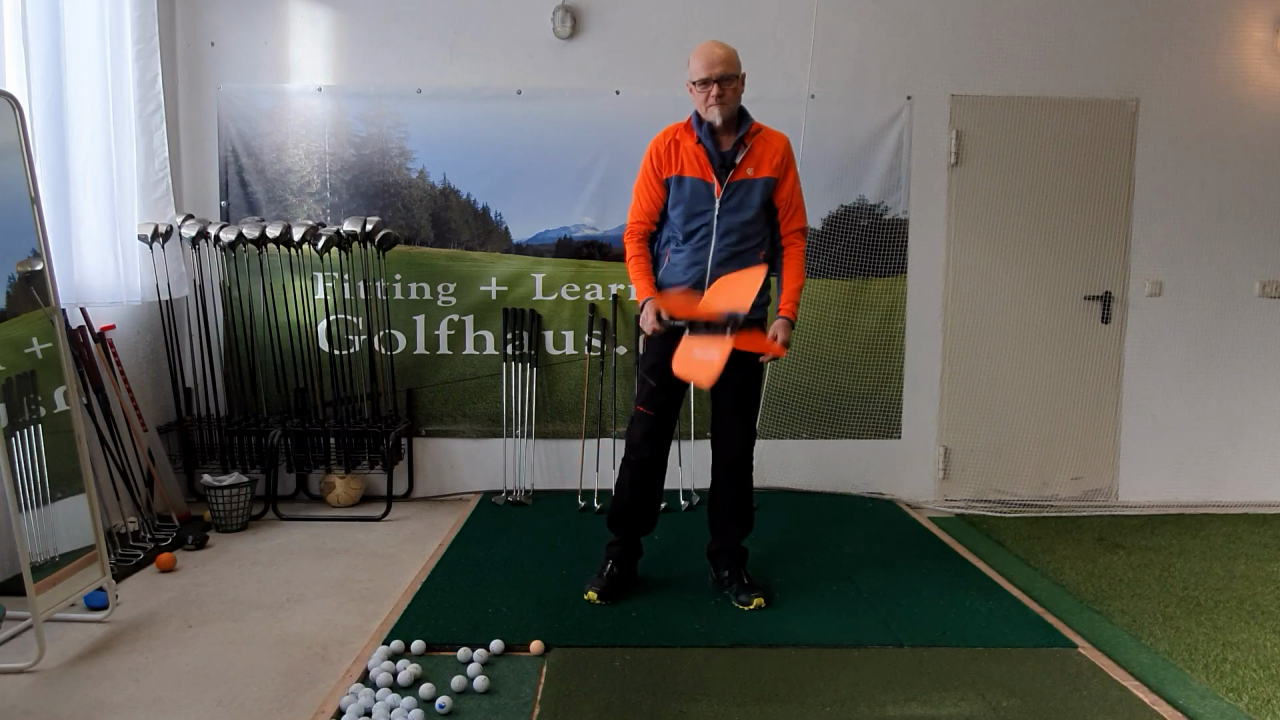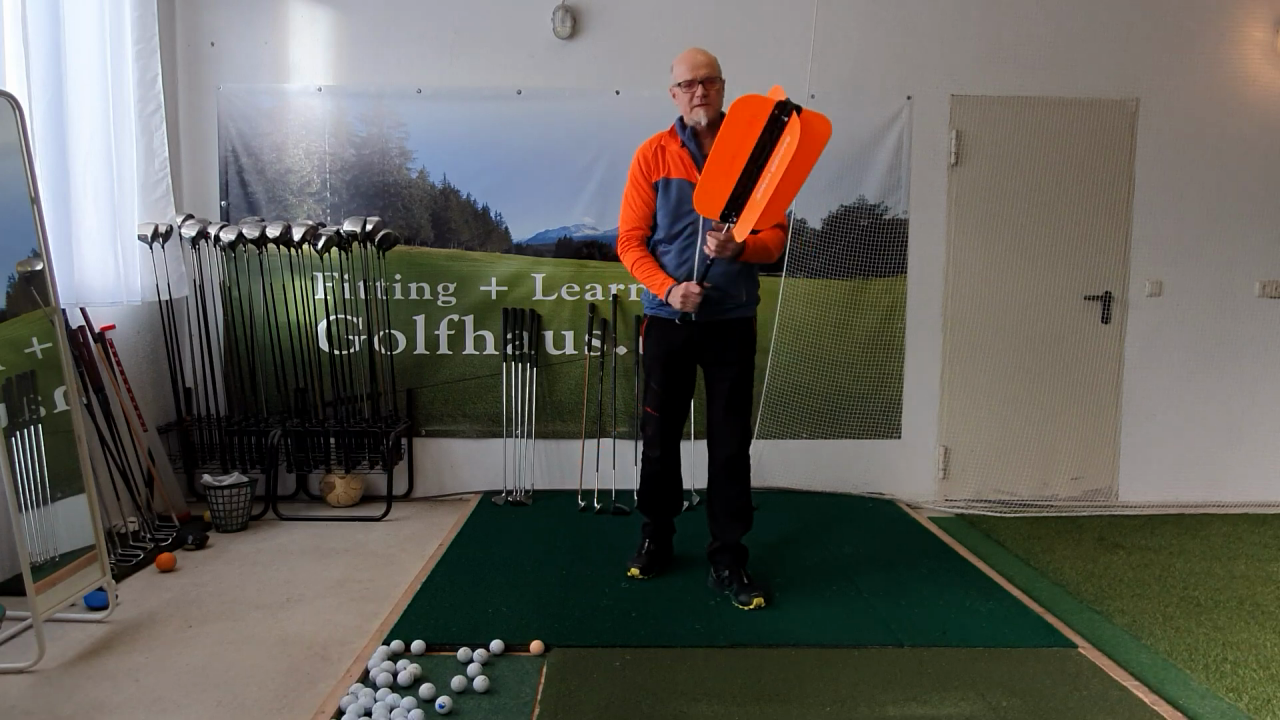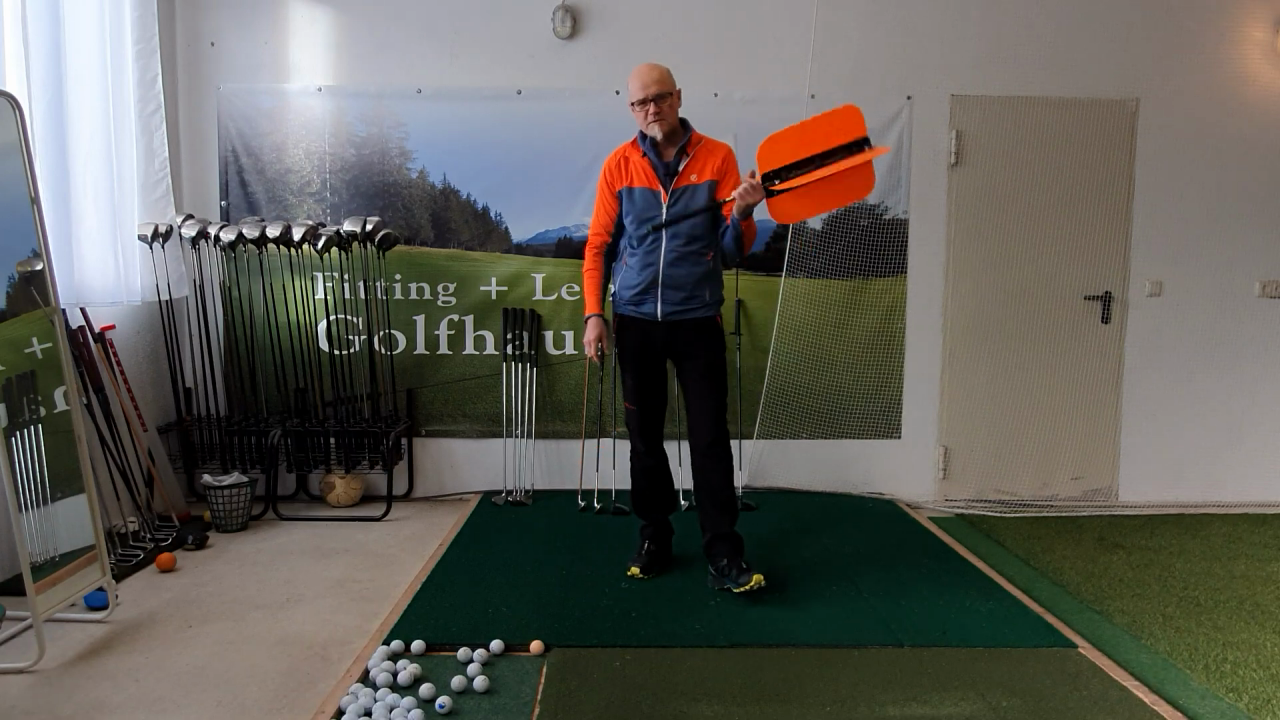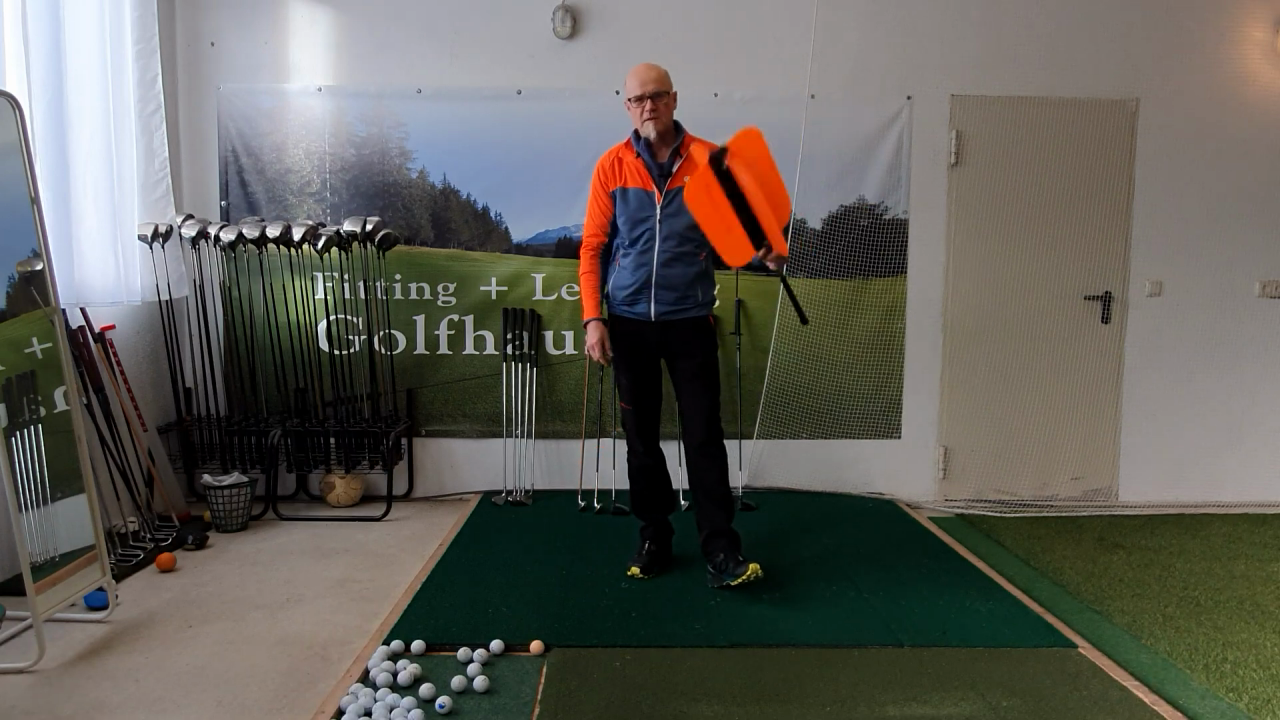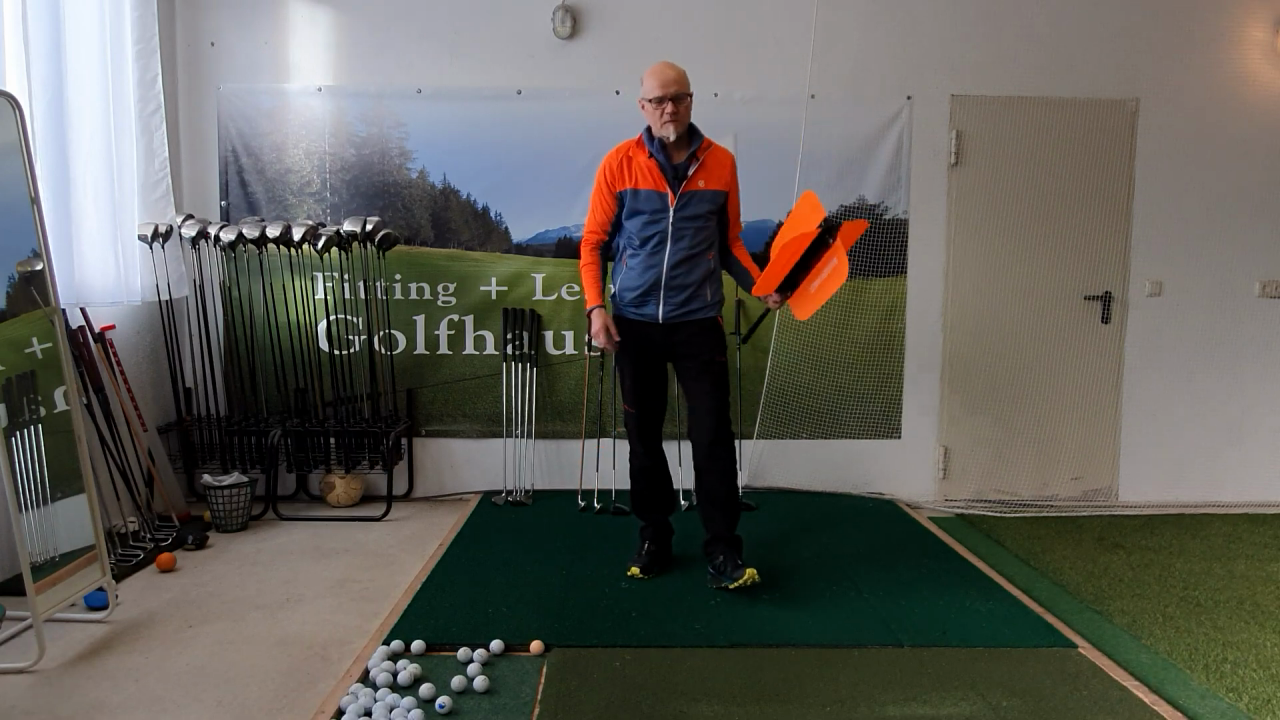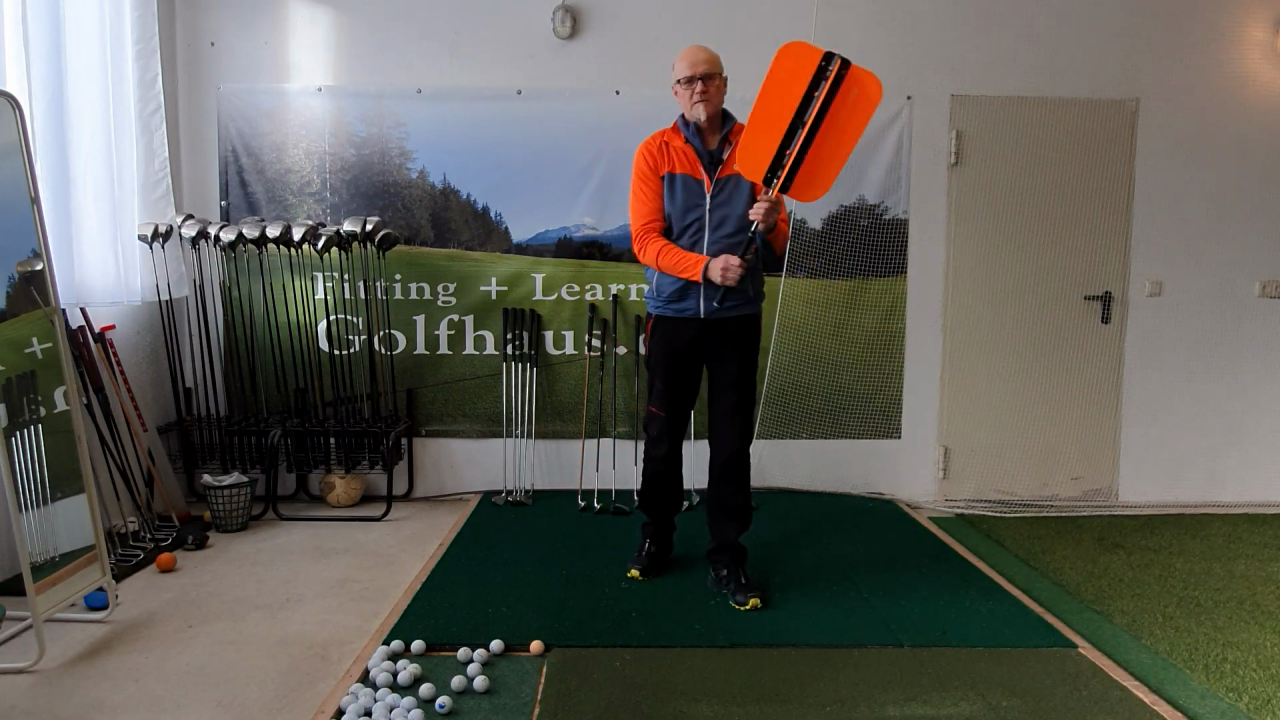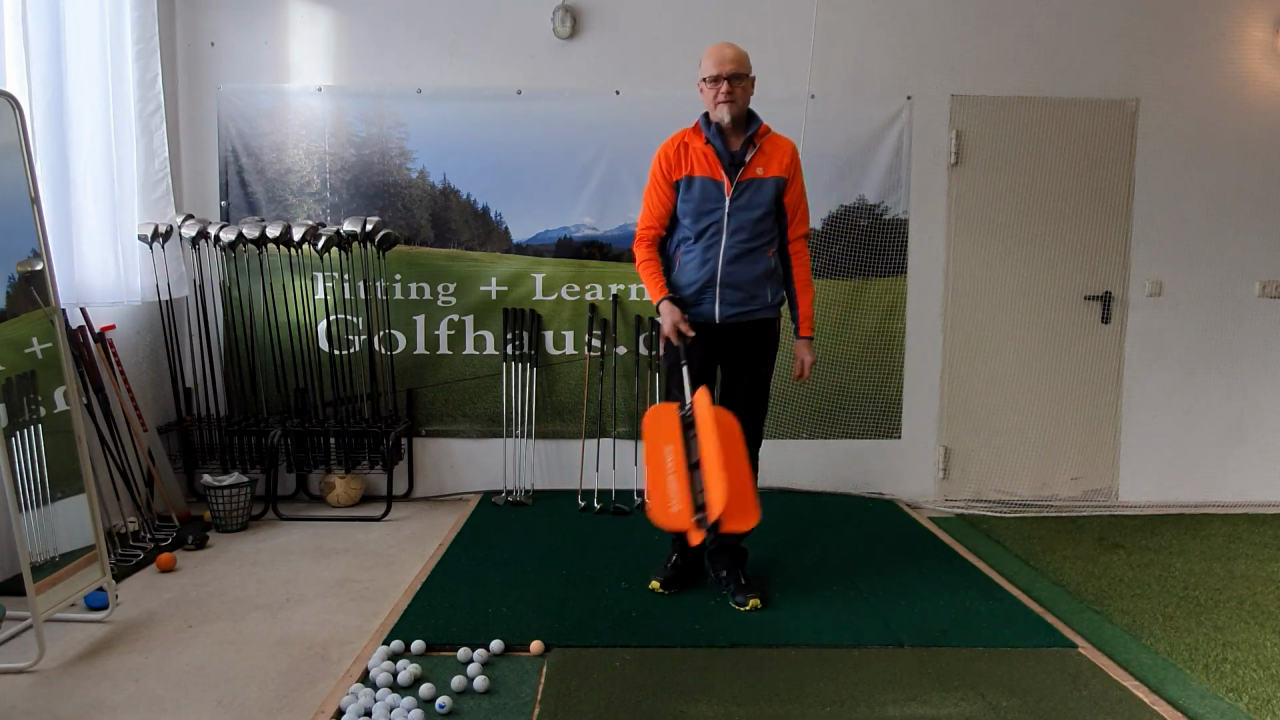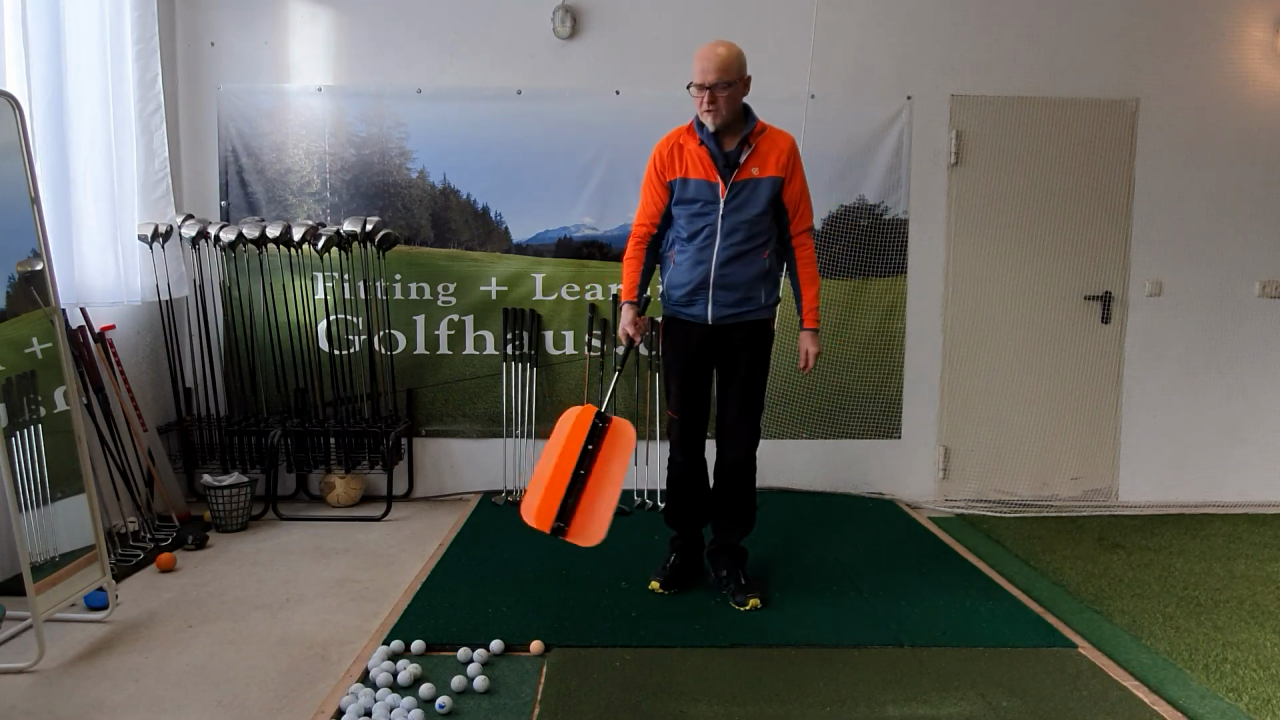
dt=0.5s
person 1, frame 1
left shoulder: (774, 149)
right shoulder: (665, 147)
left elbow: (792, 237)
right elbow: (638, 233)
left wrist: (786, 313)
right wrist: (647, 298)
left hip: (742, 324)
right hip: (672, 320)
left knee: (735, 446)
right knee: (646, 438)
left ankle: (728, 562)
right ankle: (621, 555)
person 1, frame 2
right shoulder: (652, 154)
left elbow: (774, 239)
right elbow: (630, 242)
left wrist: (740, 247)
right wrist: (671, 290)
left hip: (732, 322)
right hip: (668, 321)
left knee: (730, 444)
right knee: (659, 437)
left ankle: (728, 561)
right ankle: (655, 536)
person 1, frame 3
left shoulder: (717, 156)
right shoulder: (617, 165)
left elbow: (736, 248)
right elbow: (598, 244)
left wrist: (743, 215)
right wrist: (592, 313)
left hip: (698, 321)
right hip: (635, 321)
left knee: (710, 437)
right knee: (644, 435)
left ankle: (723, 553)
right ankle: (654, 537)
person 1, frame 4
right shoulder: (611, 164)
right elbow: (593, 247)
left wrist: (762, 251)
right wrist: (592, 318)
left hip: (690, 319)
right hip: (629, 322)
left knee: (703, 434)
right knee: (640, 434)
left ankle: (721, 549)
right ankle: (654, 536)
person 1, frame 5
left shoulder: (721, 163)
right shoulder: (619, 162)
right elbow: (594, 242)
left wrist: (759, 283)
right wrist: (596, 306)
left hip: (699, 321)
right hip: (635, 321)
left knee: (713, 435)
right knee: (643, 434)
left ankle: (723, 551)
right ankle: (654, 537)
person 1, frame 6
right shoulder: (654, 151)
left elbow: (779, 238)
right elbow: (646, 240)
left wrist: (771, 222)
right wrist: (705, 266)
left hip: (737, 317)
right hip: (672, 315)
left knee: (731, 440)
right knee: (663, 434)
left ankle: (727, 558)
right ankle: (656, 535)
person 1, frame 7
left shoulder: (782, 154)
right shoulder: (674, 152)
left elbow: (797, 244)
right elbow: (647, 240)
left wrist: (804, 330)
right wrist: (663, 302)
left hip: (755, 325)
right hip: (689, 323)
left knee: (741, 444)
left ankle: (728, 556)
right ankle: (683, 549)
person 1, frame 8
left shoulder: (780, 149)
right shoulder: (670, 150)
left elbow: (800, 238)
right elbow: (645, 230)
left wrist: (809, 321)
right wrist: (630, 296)
left hip: (749, 323)
right hip: (684, 320)
left knee: (739, 442)
right knee: (684, 438)
left ankle: (728, 555)
right ankle: (684, 546)
